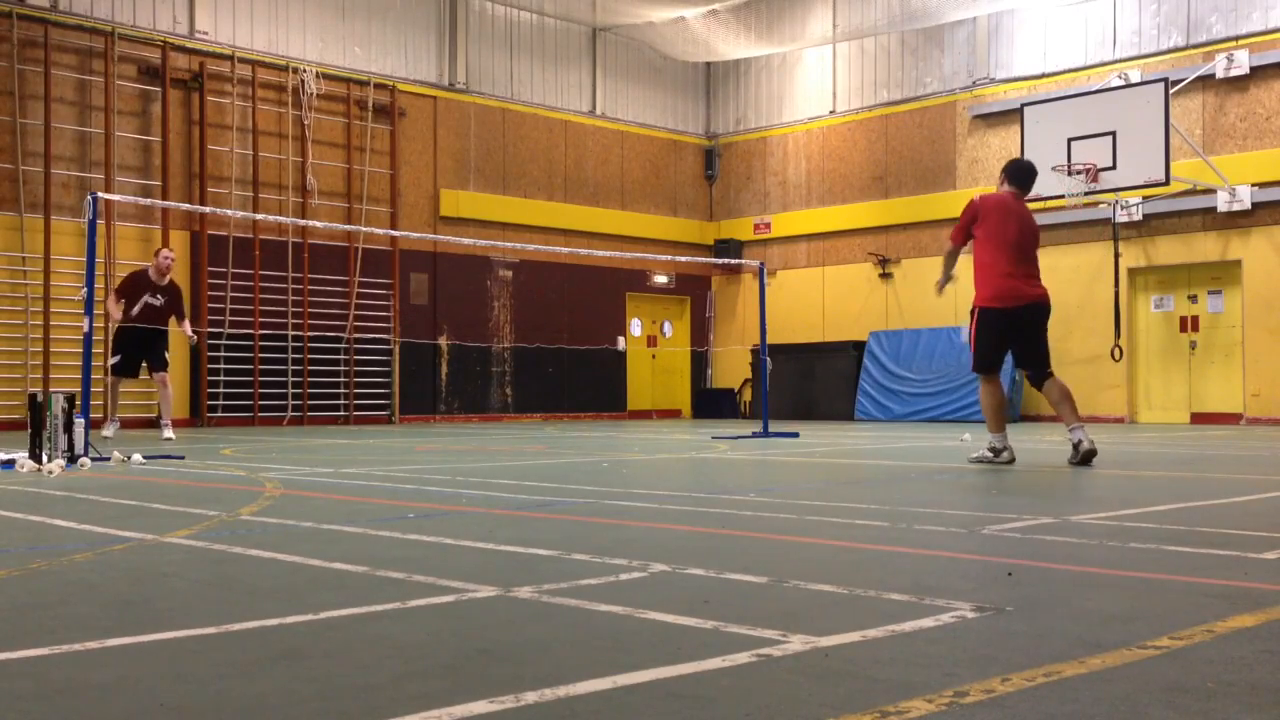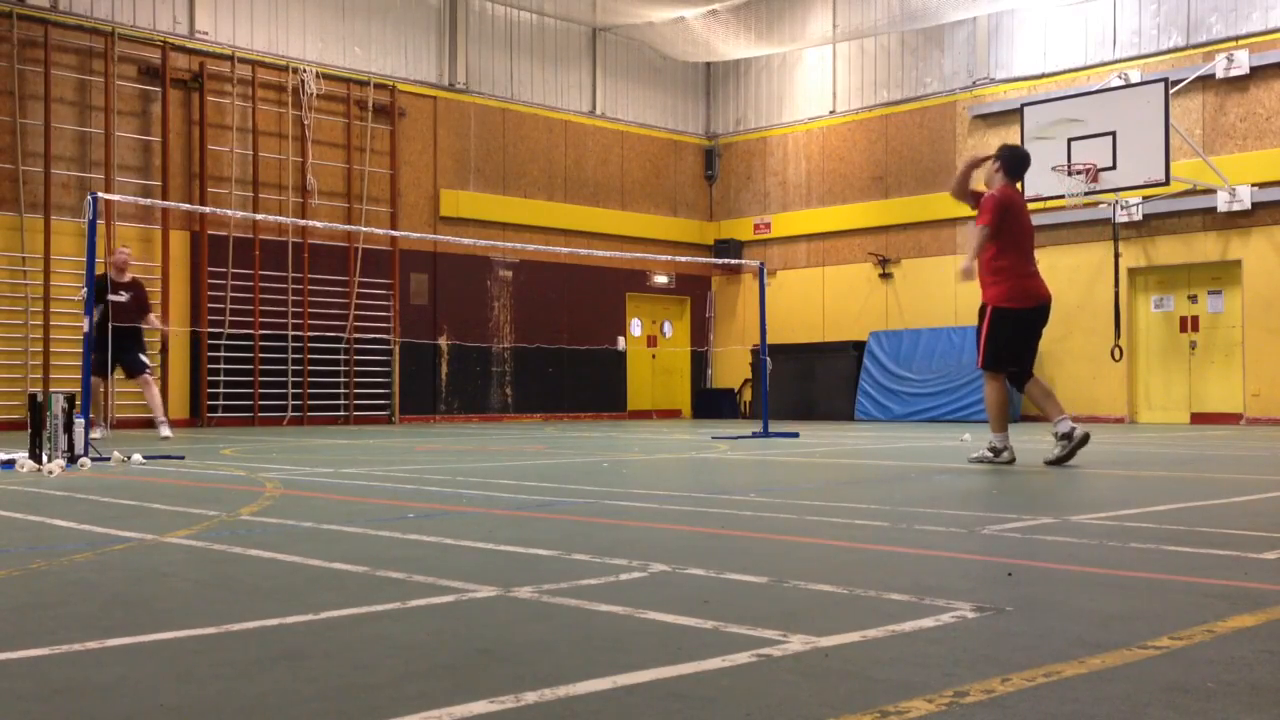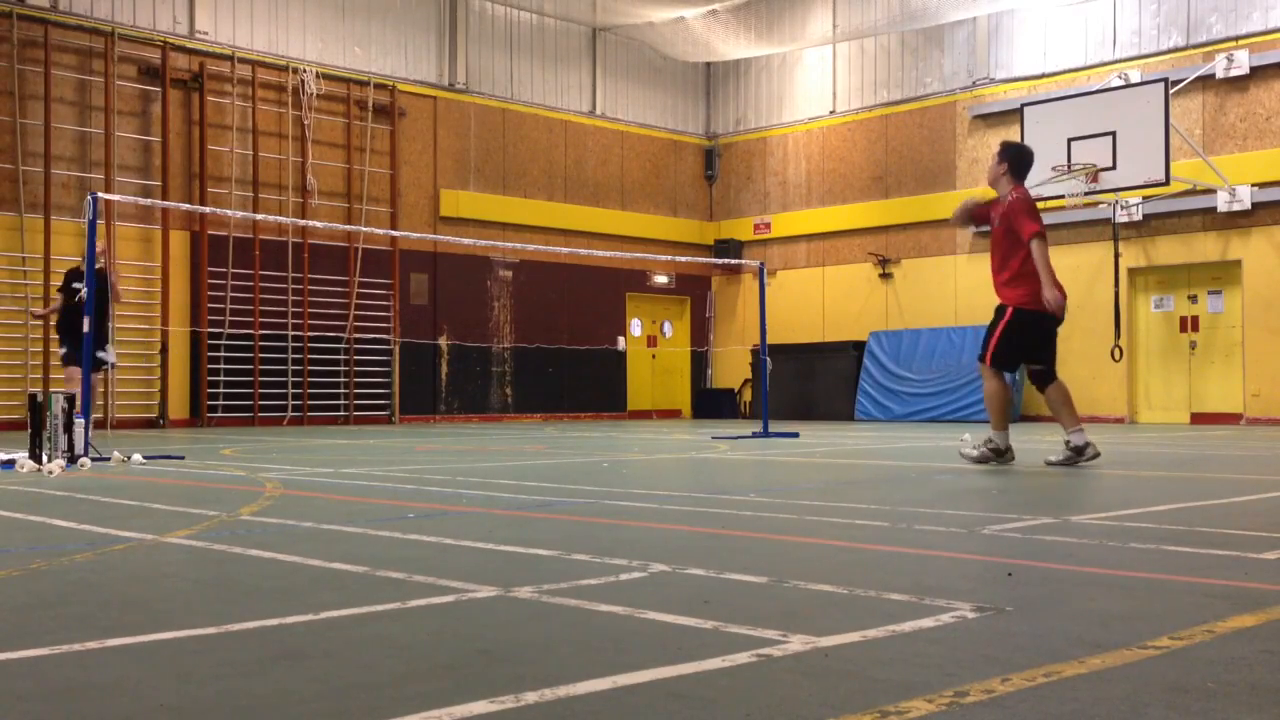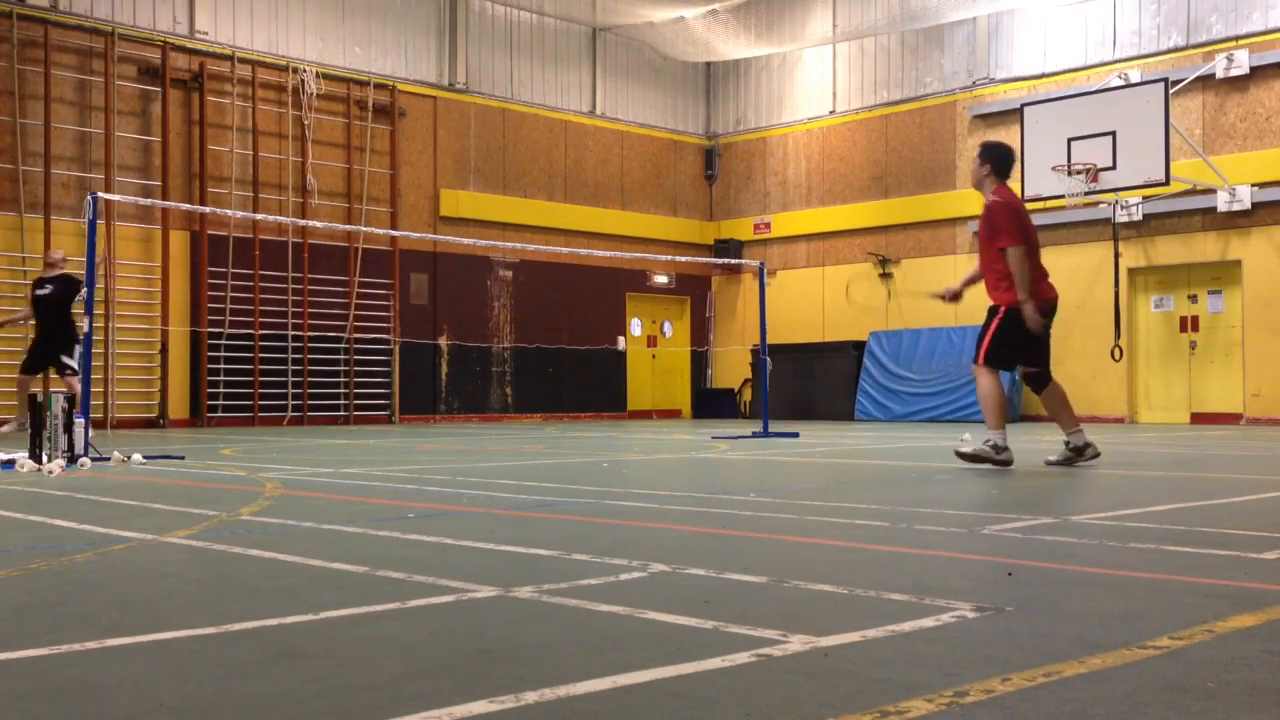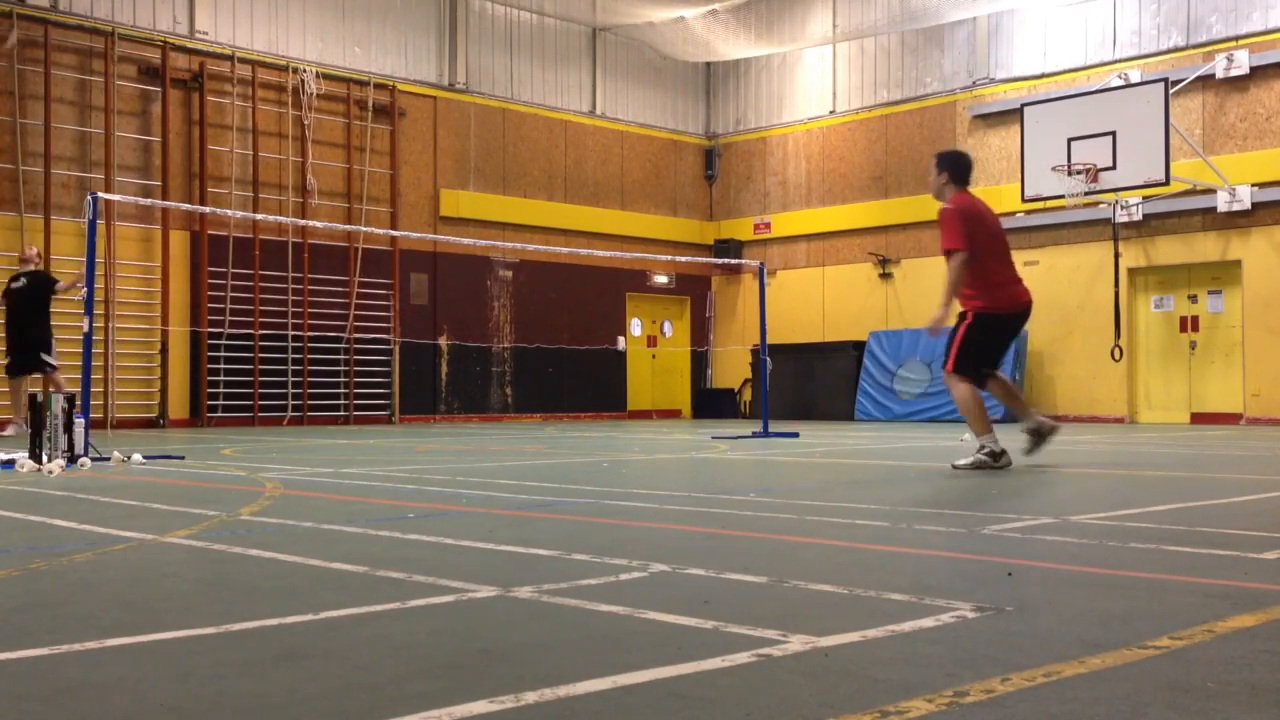
dt=0.3s
person 1, frame 1
left shoulder: (981, 204)
right shoulder: (1030, 222)
left elbow: (953, 247)
left wrist: (945, 275)
left hip: (994, 302)
right hip: (1033, 303)
left knee: (988, 374)
right knee: (1041, 374)
left ankle: (999, 446)
right ankle: (1080, 438)
person 1, frame 2
left shoulder: (998, 197)
right shoulder: (1008, 198)
left elbow: (984, 229)
right elbow: (957, 191)
left wrist: (971, 259)
right wrist: (970, 164)
left hip: (1006, 300)
right hip: (1033, 299)
left knee: (993, 372)
right knee: (1020, 373)
left ankle: (999, 446)
right ankle: (1067, 428)
person 1, frame 3
left shoulder: (1016, 201)
right shoulder: (1001, 204)
left elbow: (1036, 240)
right elbow: (959, 219)
left wrist: (1048, 286)
right wrist: (968, 207)
left hip: (1023, 302)
right hip: (1036, 302)
left knee: (990, 366)
right knee: (1042, 373)
left ankle: (998, 444)
right ankle: (1079, 442)
person 1, frame 4
left shoulder: (998, 203)
right shoulder: (1003, 202)
left elbow: (1015, 252)
right elbow: (992, 260)
left wrist: (1025, 301)
right wrist: (961, 287)
left hip: (1020, 304)
right hip: (1037, 300)
left knee: (984, 366)
right knee: (1036, 375)
left ankle: (996, 443)
right ankle: (1079, 443)
person 1, frame 5
left shoulder: (952, 209)
right shoulder: (979, 207)
left elbow: (959, 258)
left wrist: (944, 306)
left hip: (988, 306)
right hip: (1015, 302)
left knee: (956, 375)
right knee: (981, 373)
left ankle: (991, 449)
right ankle: (1036, 423)
person 2, frame 1
left shoulder: (174, 290)
right shoulder: (135, 278)
left elbow: (181, 317)
right elbow: (113, 298)
left wrist: (188, 332)
right wrist: (115, 314)
left hip: (156, 338)
right hip: (128, 336)
left knee: (162, 378)
right knee: (113, 380)
left ankle: (166, 425)
right ankle: (112, 420)
person 2, frame 2
left shoulder: (137, 286)
right shoulder: (99, 282)
left elbow: (147, 314)
left wrist: (159, 326)
left hip: (132, 341)
right hip: (104, 341)
left knee: (145, 378)
right knee: (93, 382)
left ankle: (162, 423)
right ankle: (99, 425)
person 2, frame 3
left shoulder: (105, 275)
right shoulder: (71, 273)
left elbow: (116, 299)
left wrist: (113, 279)
right wrist: (44, 312)
left hip: (96, 333)
right hip: (70, 332)
left knee: (91, 378)
right knee: (72, 373)
left ankle: (86, 417)
person 2, frame 4
left shoulder: (65, 280)
right shoulder: (37, 283)
left elbow: (84, 288)
left hip: (64, 338)
right hip: (42, 340)
left knee: (71, 381)
right knee: (23, 380)
right ankle: (21, 421)
person 2, frame 5
left shoulder: (40, 277)
left elbow: (60, 287)
left wrist: (77, 280)
left hip: (39, 336)
right hip: (16, 338)
left knee: (53, 376)
right ankle: (18, 422)
